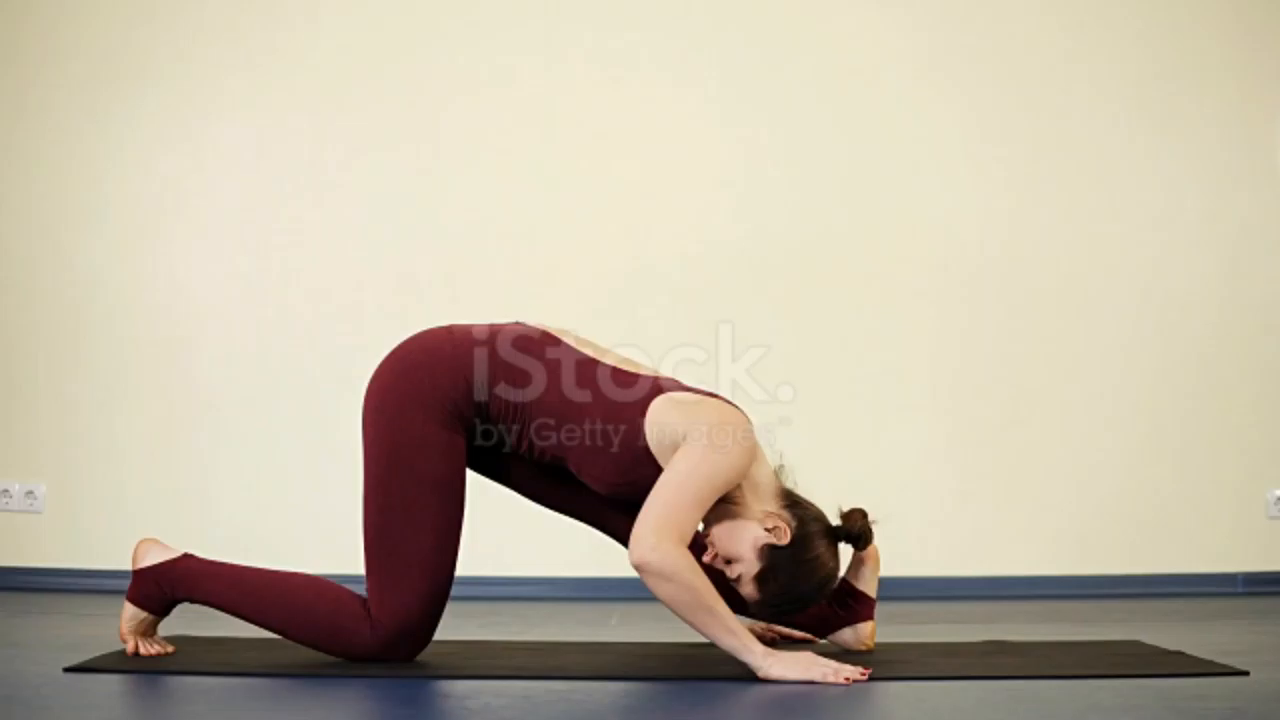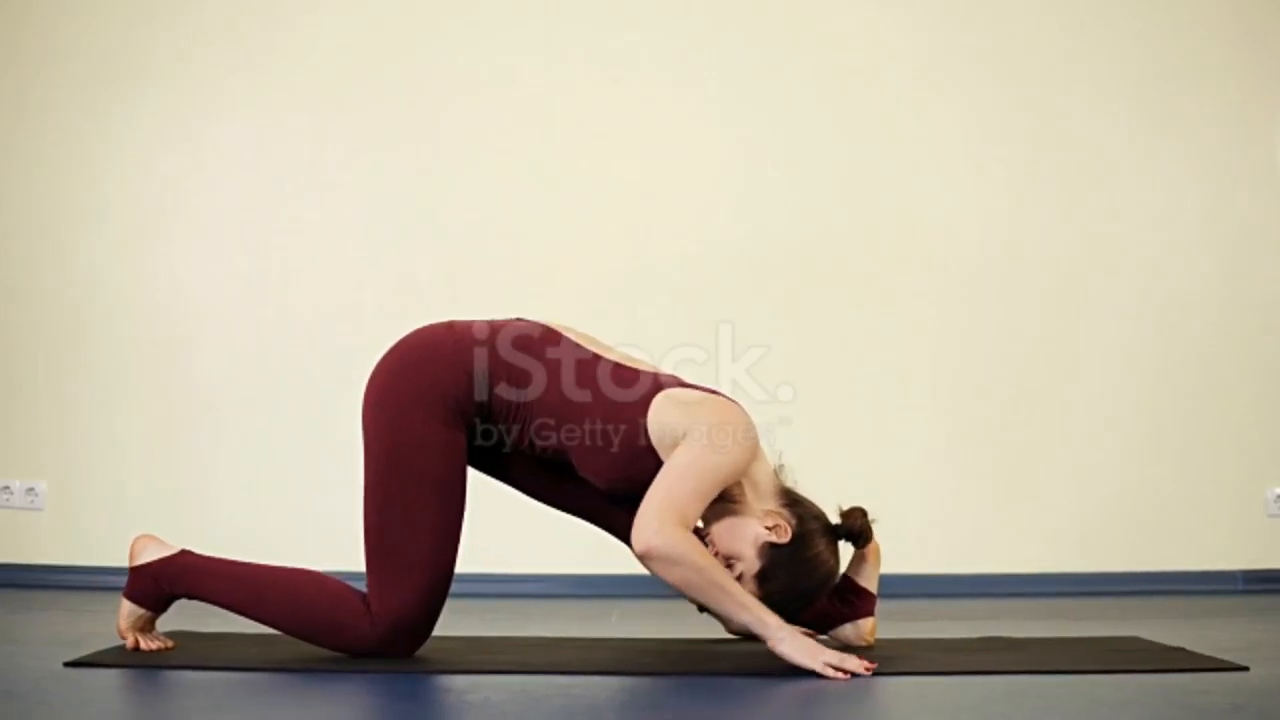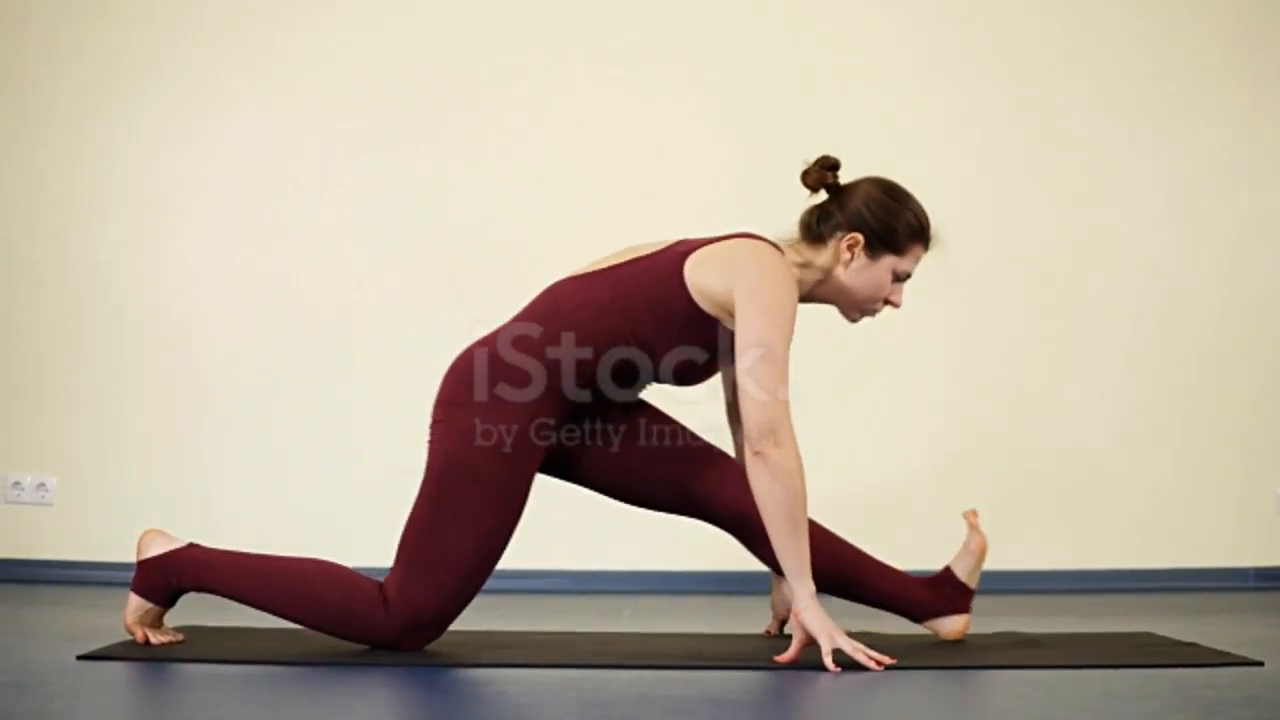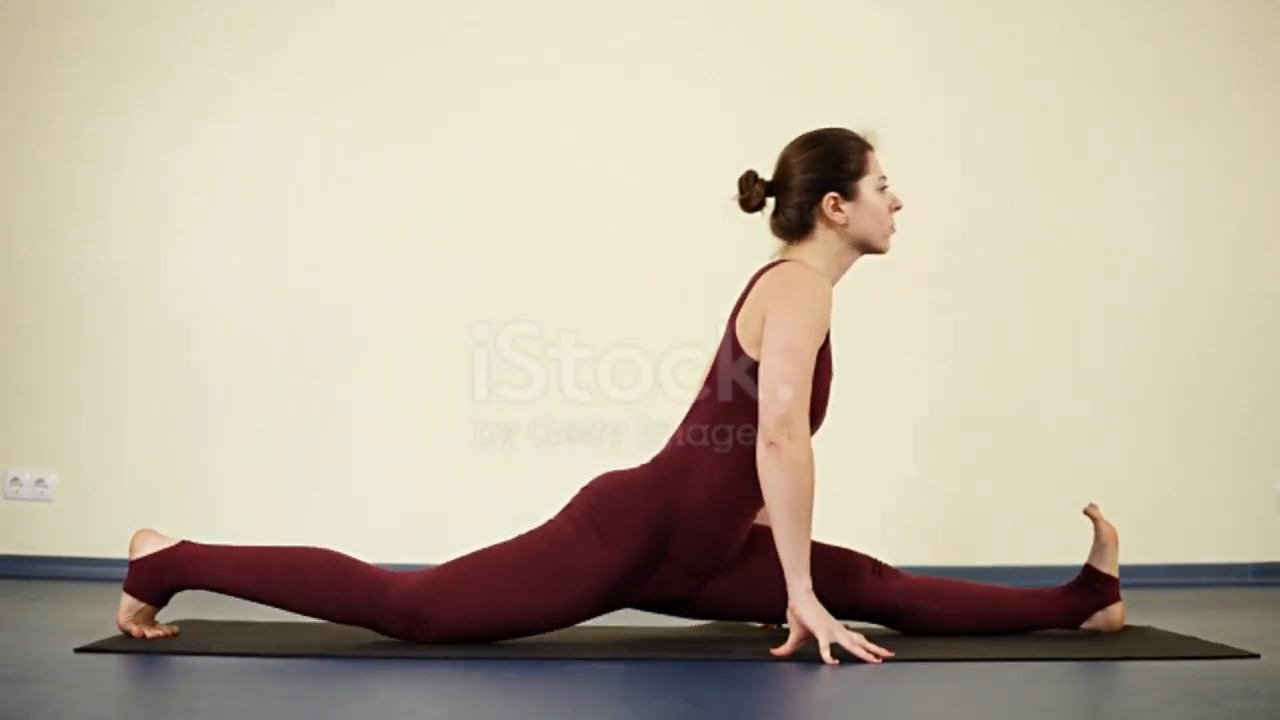
dt=1s
person 1, frame 1
left shoulder: (723, 471)
right shoulder: (727, 445)
left elbow: (665, 546)
right elbow: (652, 555)
right wrist: (760, 654)
left hip: (482, 398)
right hip: (430, 386)
right knee: (391, 633)
right ankle: (168, 573)
person 1, frame 2
left shoulder: (726, 467)
right shoulder: (729, 440)
left elbow: (664, 537)
right elbow: (657, 543)
right wrist: (767, 624)
left hip: (482, 392)
right hip: (429, 382)
right knee: (392, 629)
right ankle: (164, 571)
person 1, frame 3
left shoulder: (756, 277)
right shoulder: (767, 275)
left elbow: (748, 447)
right elbow: (769, 443)
left wrist: (784, 566)
right wrist: (809, 598)
left hip: (566, 404)
right hip: (504, 404)
left knee: (730, 495)
right knee: (401, 620)
left ankle: (932, 601)
right ankle: (174, 563)
person 1, frame 4
left shoulder: (788, 285)
right shoulder: (800, 287)
right elbow: (780, 438)
left wrist: (785, 577)
right wrist: (801, 597)
left hip: (692, 549)
right hip: (632, 534)
left knee: (887, 595)
right knee: (406, 608)
